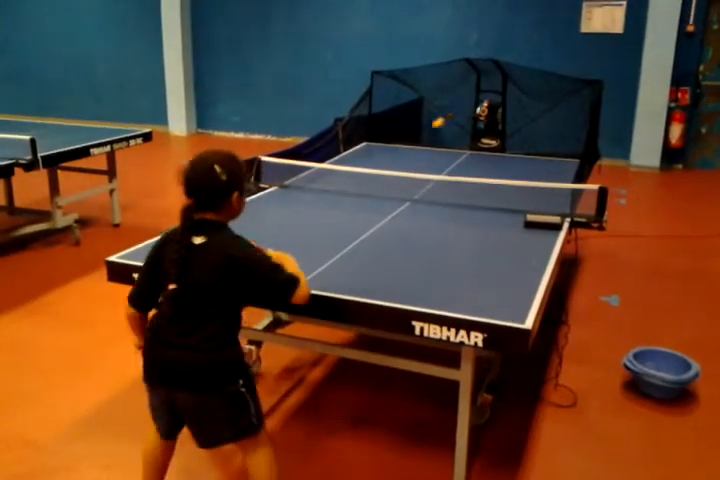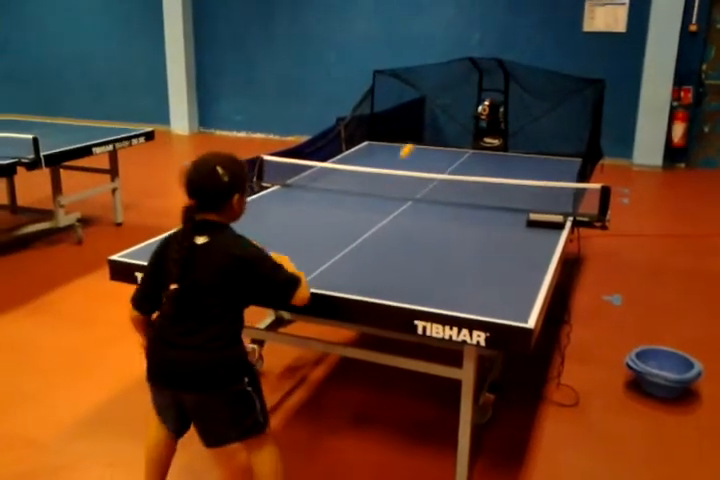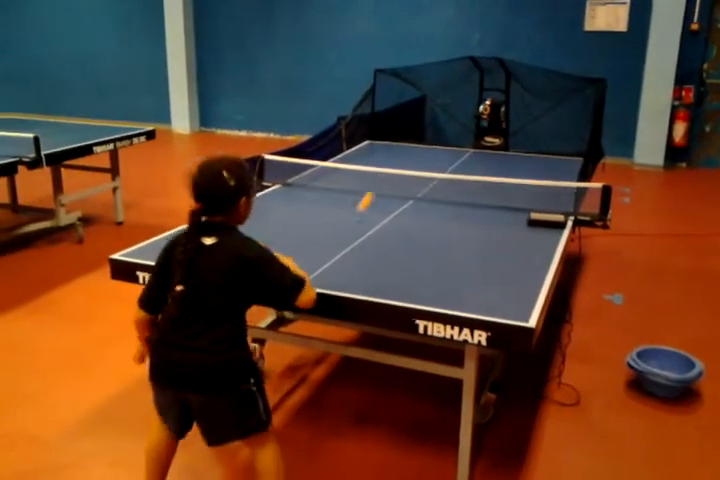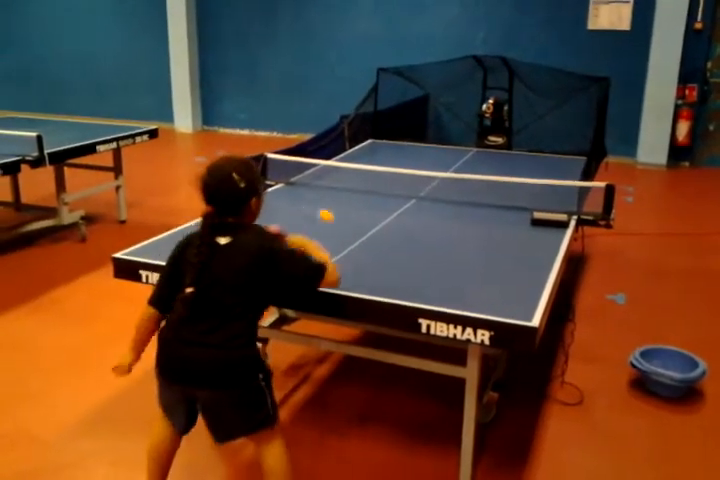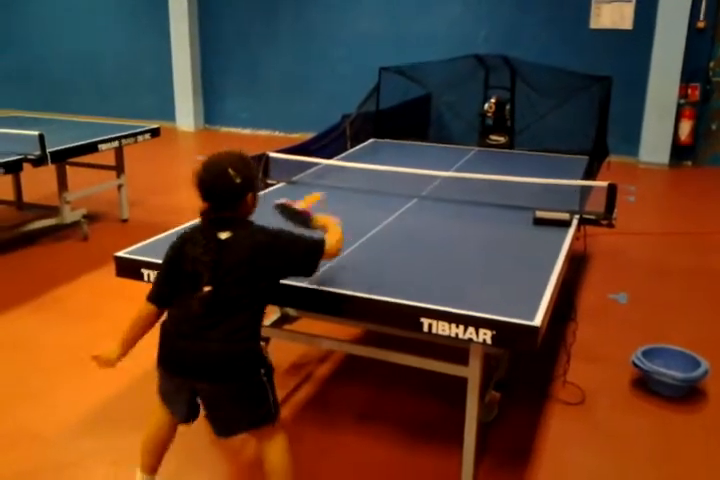
dt=0.1s
person 1, frame 1
left shoulder: (167, 244)
right shoulder: (240, 253)
left elbow: (135, 309)
right elbow: (299, 294)
left wrist: (144, 339)
right wrist: (287, 261)
left hip: (160, 365)
right hip: (214, 371)
left knee: (163, 431)
right knee: (253, 443)
person 1, frame 2
left shoulder: (169, 246)
right shoulder: (242, 253)
left elbow: (138, 312)
right elbow: (300, 296)
left wrist: (152, 340)
right wrist: (283, 263)
left hip: (164, 364)
right hip: (218, 370)
left knee: (166, 426)
right knee: (259, 442)
person 1, frame 3
left shoulder: (176, 247)
right shoulder: (249, 254)
left elbow: (144, 314)
right elbow: (306, 298)
left wrist: (147, 346)
right wrist: (288, 264)
left hip: (167, 364)
right hip: (223, 370)
left knee: (167, 425)
right knee: (261, 440)
person 1, frame 4
left shoulder: (188, 246)
right shoulder: (266, 251)
left elbow: (154, 311)
right elbow: (330, 277)
left wrist: (131, 356)
right wrist: (308, 246)
left hip: (175, 360)
right hip: (231, 367)
left knee: (170, 421)
right knee: (268, 435)
person 1, frame 5
left shoulder: (186, 242)
right shoulder: (266, 242)
left elbow: (153, 306)
right elbow: (332, 247)
left wrist: (120, 350)
right wrist: (329, 223)
left hip: (177, 354)
right hip: (233, 361)
left knee: (169, 411)
right knee: (269, 431)
